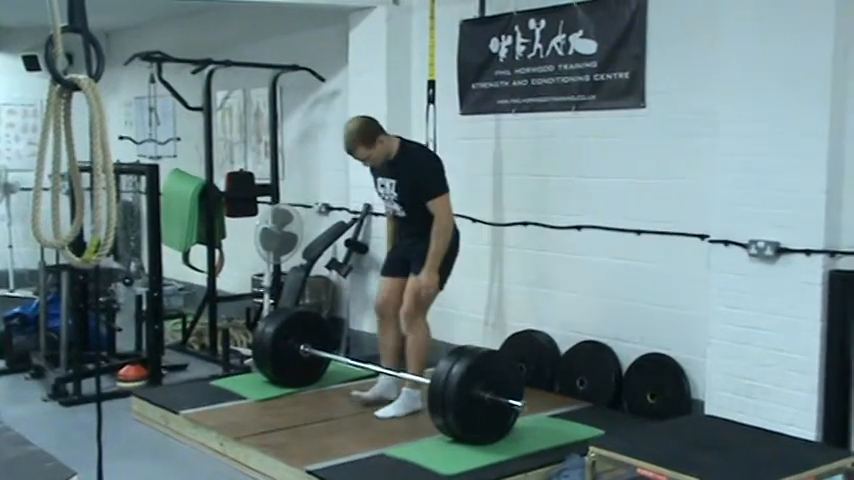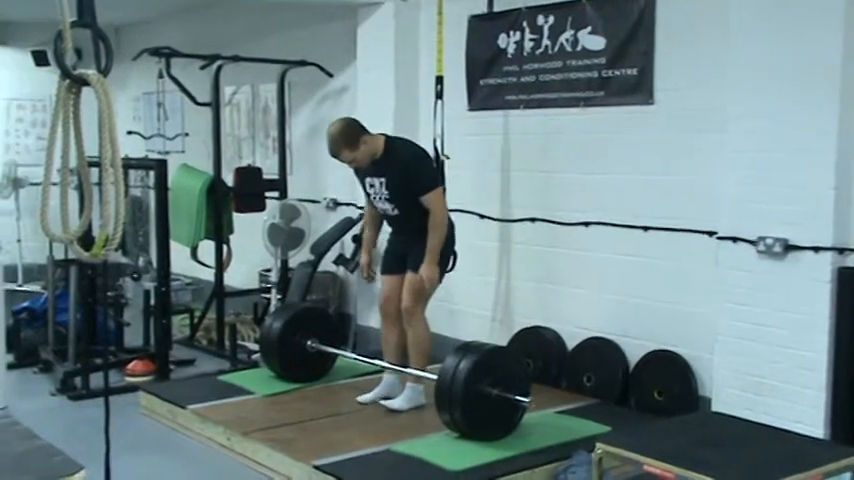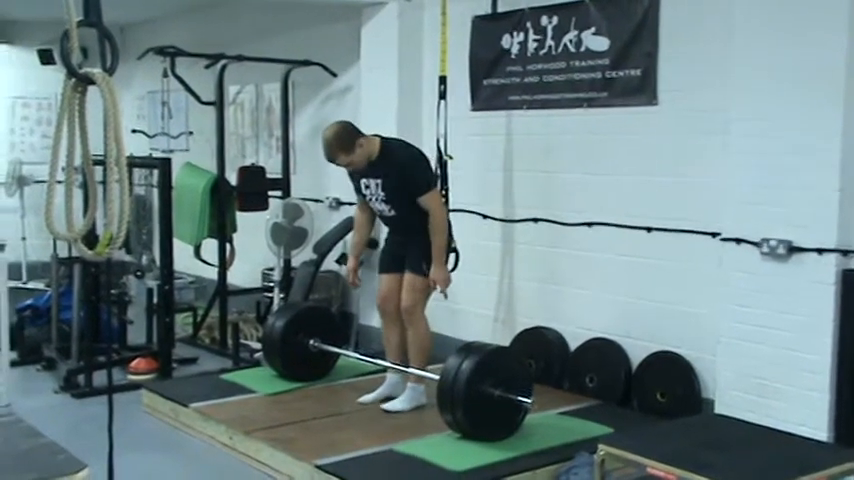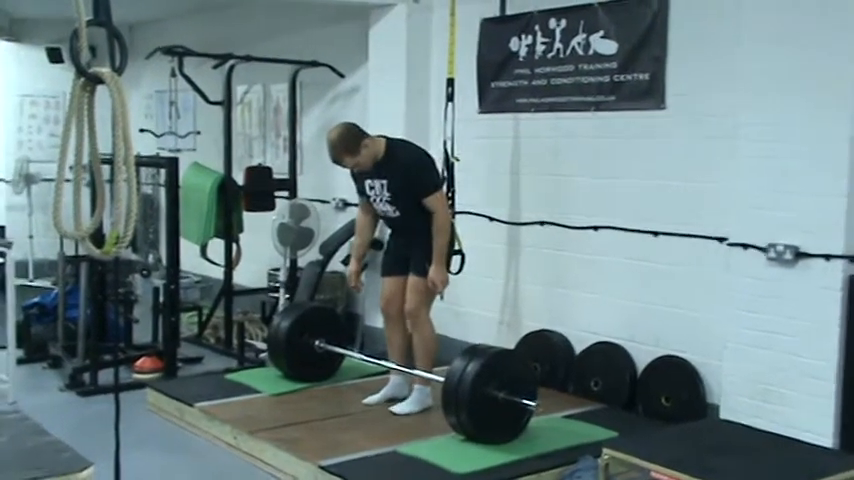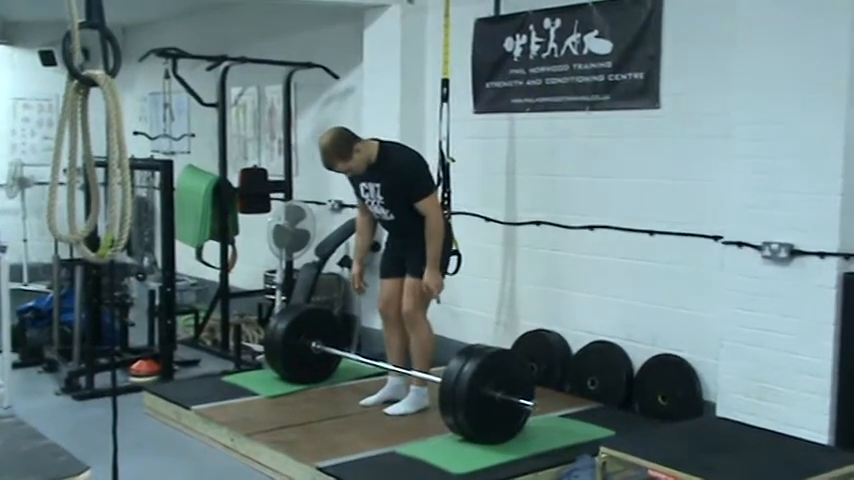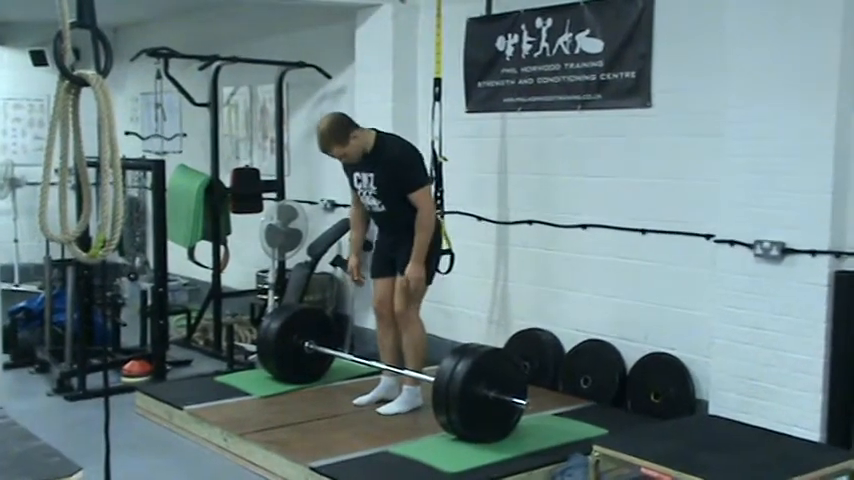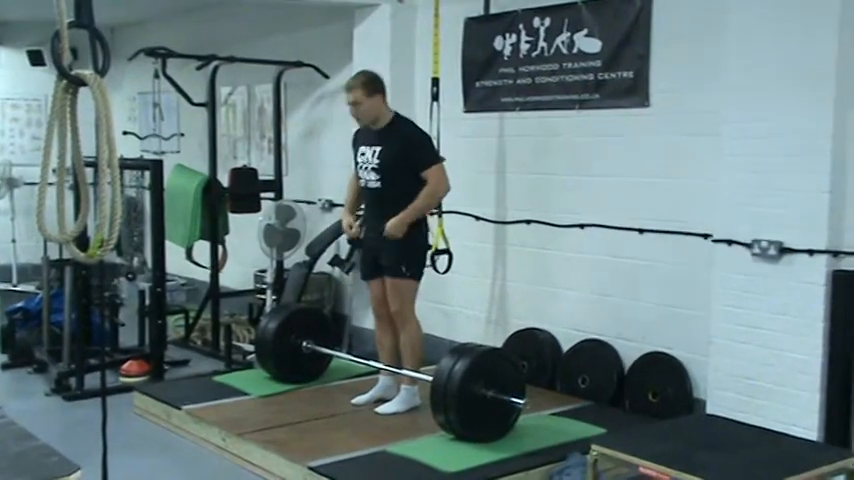
dt=0.3s
person 1, frame 1
left shoulder: (422, 162)
right shoulder: (378, 164)
left elbow: (444, 217)
left wrist: (431, 269)
right wrist: (393, 247)
left hip: (435, 244)
right hip: (405, 241)
left knee: (412, 312)
right knee: (384, 307)
left ankle: (411, 393)
right ankle: (388, 383)
person 1, frame 2
left shoulder: (410, 158)
right shoulder: (363, 164)
left elbow: (438, 211)
left wrist: (431, 262)
right wrist: (366, 250)
left hip: (430, 238)
right hip: (400, 237)
left knee: (410, 307)
right knee: (387, 306)
left ankle: (415, 389)
right ankle: (392, 381)
person 1, frame 3
left shoulder: (406, 159)
right shoulder: (356, 166)
left elbow: (437, 210)
right elbow: (364, 210)
left wrist: (439, 263)
right wrist: (354, 256)
left hip: (426, 238)
right hip: (397, 237)
left knee: (410, 307)
right knee: (386, 305)
left ankle: (415, 389)
right ankle: (394, 381)
person 1, frame 4
left shoulder: (412, 160)
right shoulder: (360, 166)
left elbow: (441, 211)
right elbow: (366, 212)
left wrist: (438, 264)
right wrist: (356, 258)
left hip: (429, 240)
right hip: (399, 238)
left knee: (415, 310)
right knee: (390, 308)
left ankle: (422, 391)
right ankle: (398, 382)
person 1, frame 5
left shoulder: (405, 163)
right shoulder: (356, 169)
left elbow: (434, 215)
right elbow: (365, 214)
left wrist: (432, 269)
right wrist: (358, 261)
left hip: (427, 241)
right hip: (398, 240)
left knee: (412, 312)
right knee: (388, 310)
left ankle: (419, 392)
right ankle: (396, 384)
person 1, frame 6
left shoulder: (400, 155)
right shoulder: (351, 160)
left elbow: (426, 209)
right elbow: (359, 206)
left wrist: (417, 261)
right wrist: (354, 252)
left hip: (419, 239)
right hip: (387, 238)
left knee: (404, 310)
right knee: (383, 310)
left ankle: (412, 390)
right ankle: (389, 383)
person 1, frame 7
left shoulder: (409, 136)
right shoulder: (360, 137)
left elbow: (440, 184)
left wrist: (404, 219)
right wrist: (348, 213)
left hip: (404, 237)
right hip: (373, 236)
left knee: (401, 312)
right knee: (381, 312)
left ankle: (410, 390)
right ankle: (387, 382)
